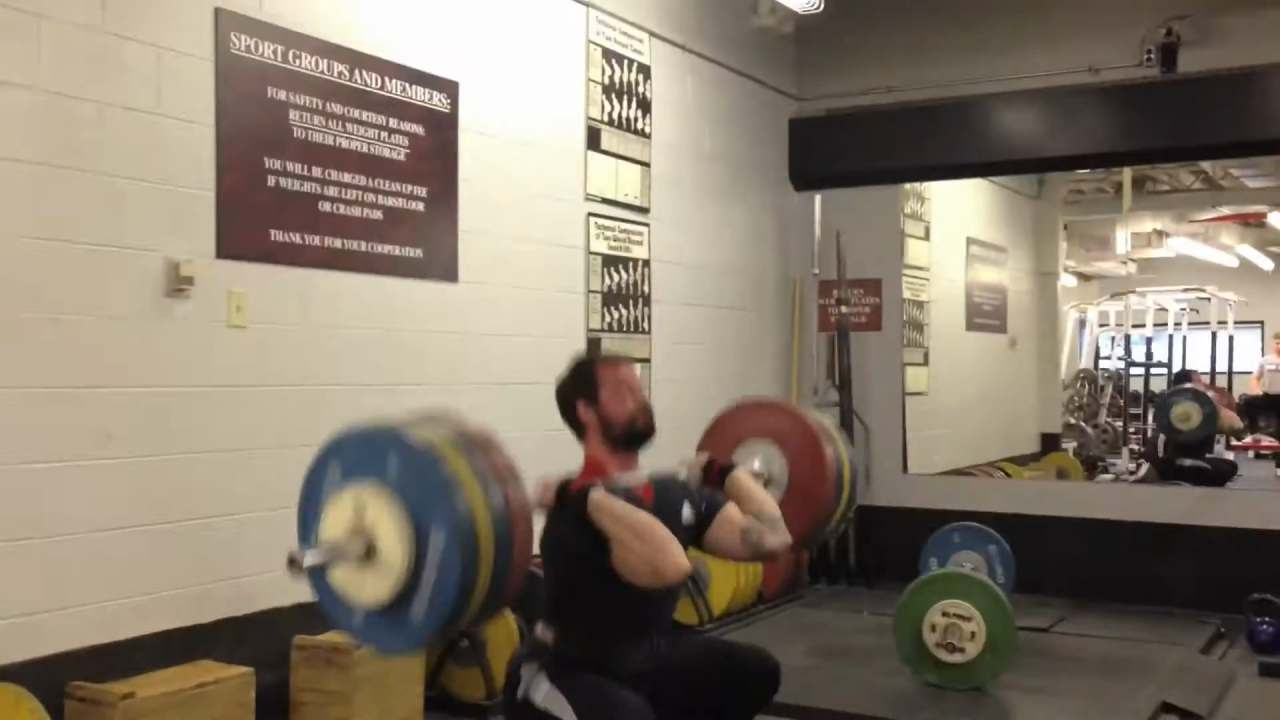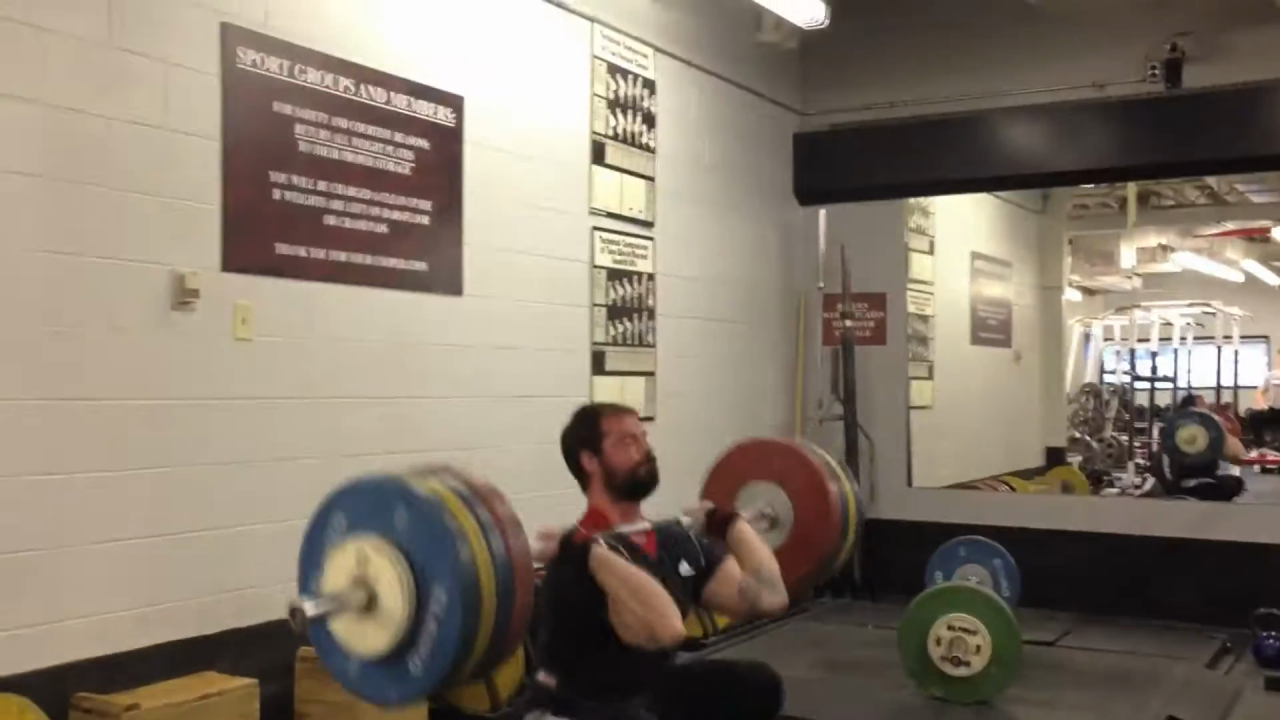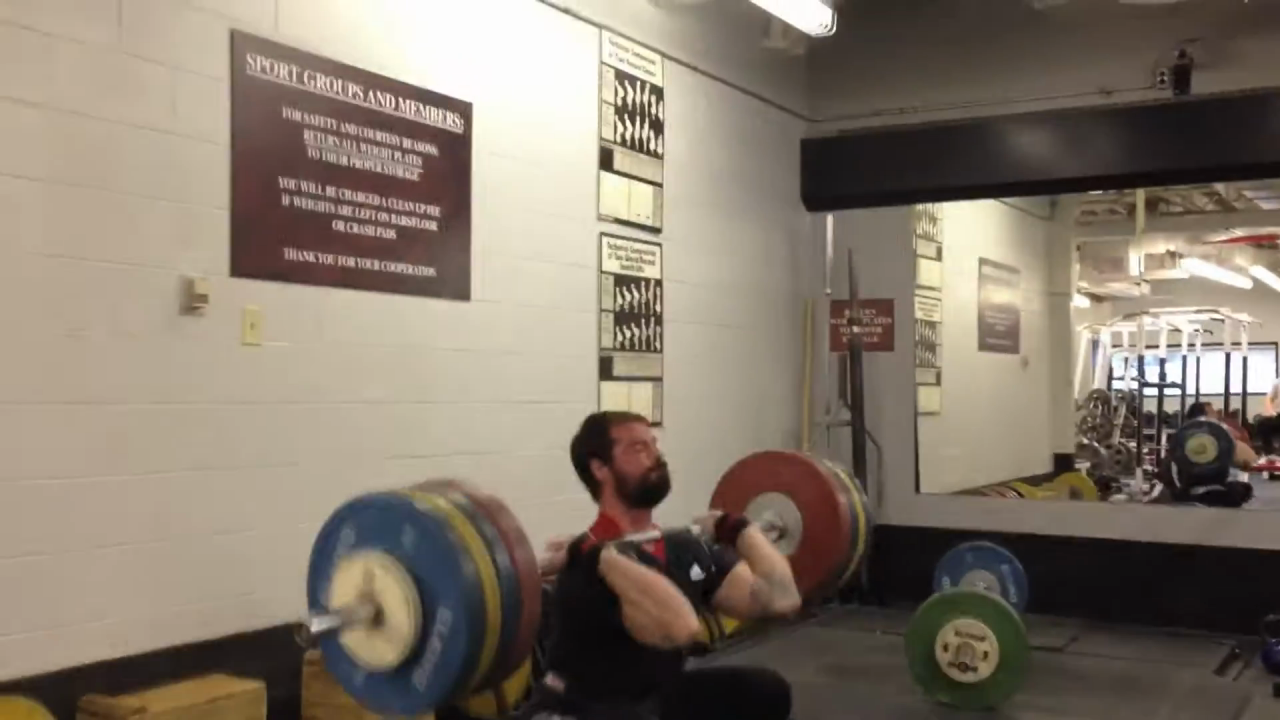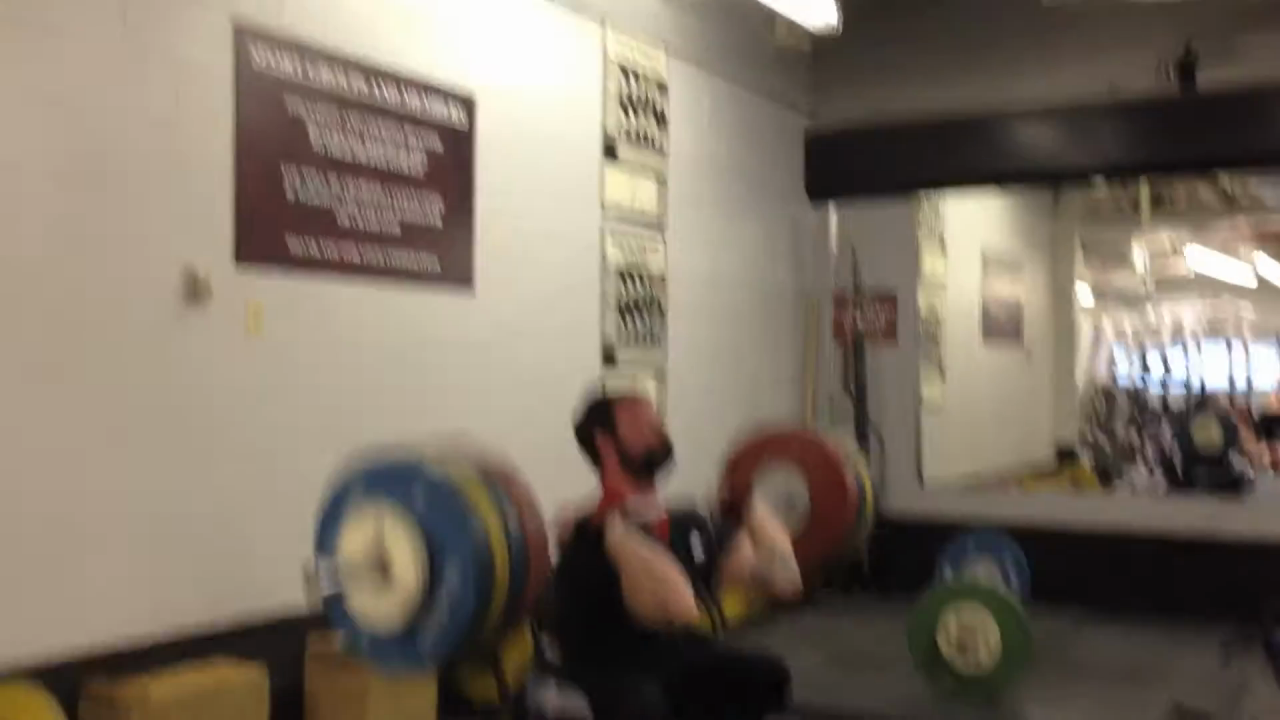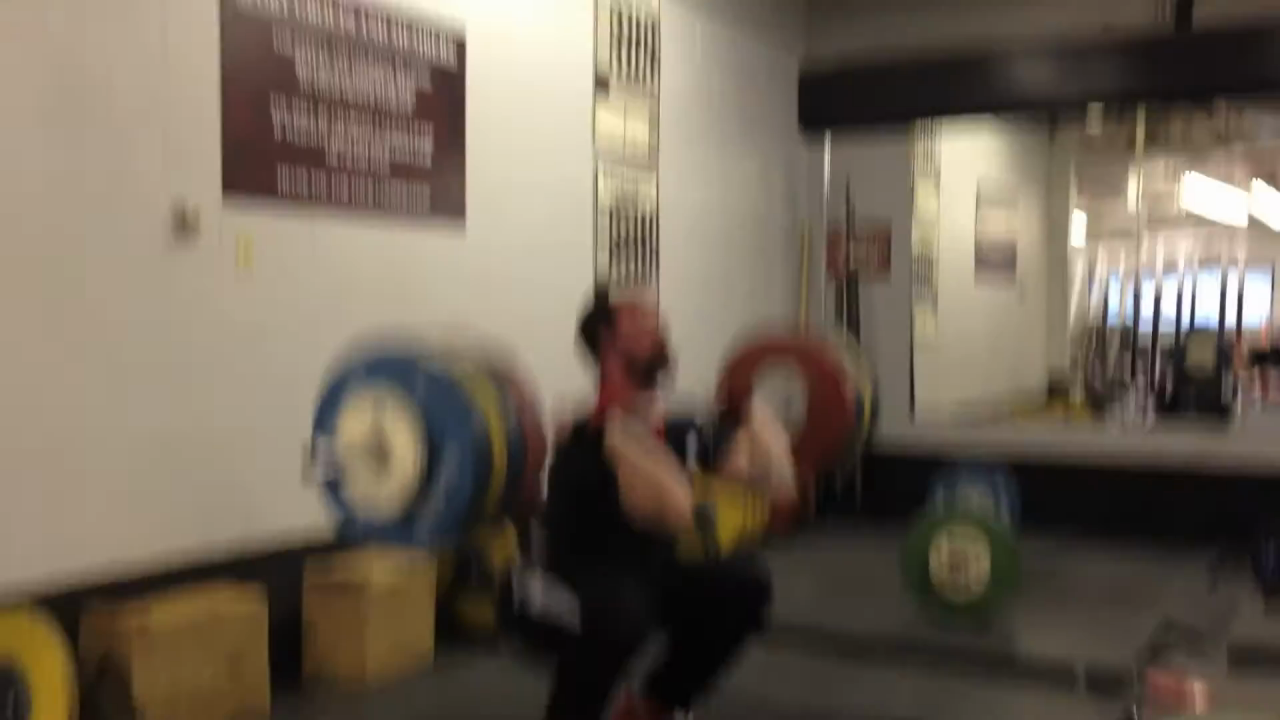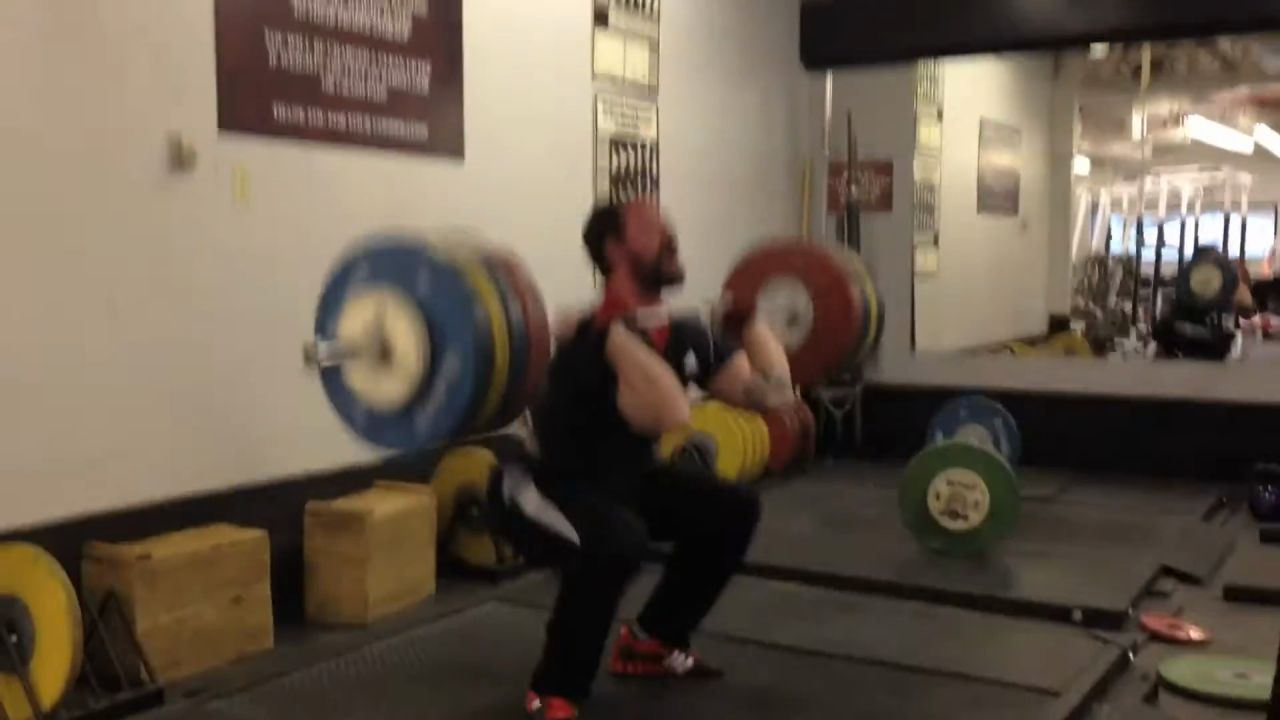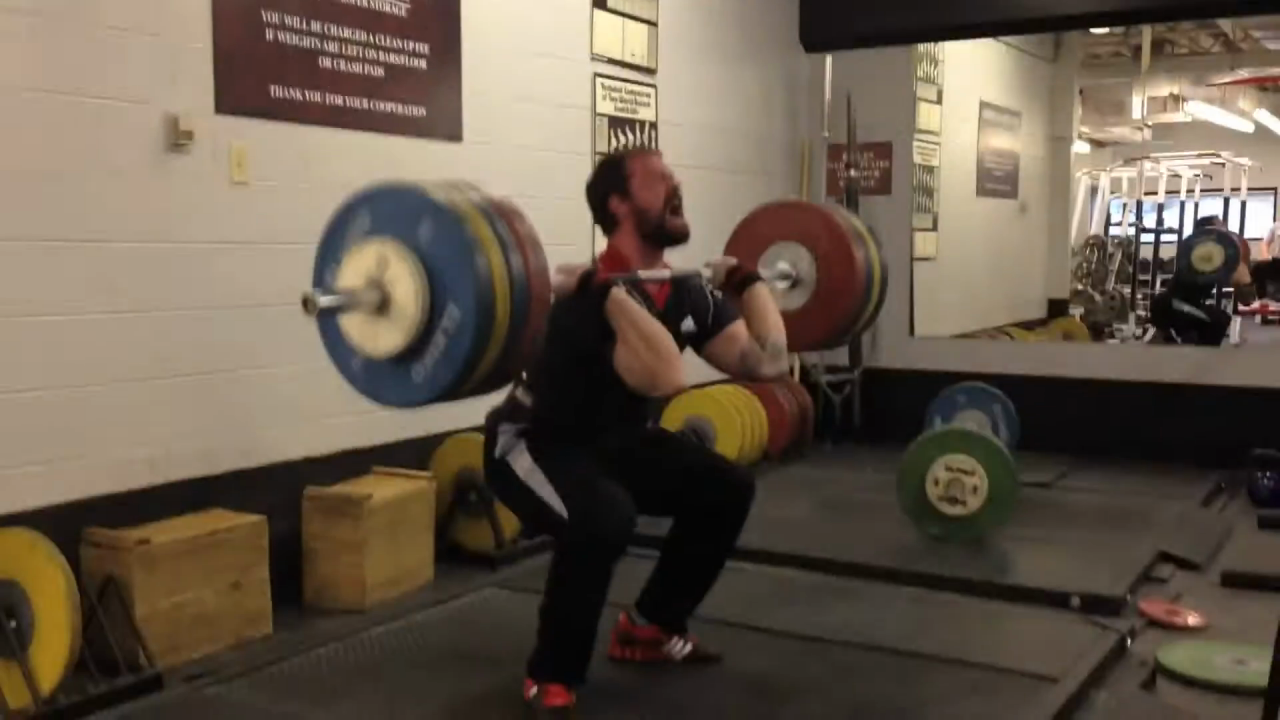
dt=0.1s
person 1, frame 1
left shoulder: (674, 494)
right shoulder: (581, 509)
left elbow: (772, 539)
right elbow: (669, 568)
left wrist: (723, 473)
right wrist: (590, 496)
right hip: (560, 676)
left knee: (754, 672)
person 1, frame 2
left shoulder: (676, 543)
right shoulder: (583, 562)
left elbow: (769, 598)
right elbow: (664, 630)
left wrist: (725, 522)
right wrist: (591, 552)
left knee: (758, 688)
person 1, frame 3
left shoulder: (686, 550)
right shoulder: (592, 569)
left elbow: (781, 599)
right elbow: (681, 627)
left wrist: (736, 528)
right wrist: (601, 558)
left knee: (766, 695)
person 1, frame 4
left shoulder: (689, 530)
right shoulder: (596, 544)
left elbow: (784, 579)
right elbow: (679, 609)
left wrist: (743, 505)
right wrist: (610, 534)
left knee: (765, 678)
person 1, frame 5
right shoulder: (590, 442)
left elbow: (777, 479)
right elbow: (674, 509)
left wrist: (746, 409)
right wrist: (612, 432)
right hip: (567, 589)
left knee: (745, 586)
right knee: (618, 612)
person 1, frame 6
left shoulder: (685, 335)
right shoulder: (592, 339)
left elbow: (774, 392)
right elbow: (669, 415)
left wrist: (741, 322)
right wrist: (607, 335)
right hip: (547, 491)
left knee: (733, 509)
right knee: (617, 541)
left ankle: (651, 641)
person 1, frame 7
left shoulder: (687, 293)
right shoulder: (591, 300)
left elbow: (767, 360)
right elbow: (665, 377)
left wrist: (744, 279)
right wrist: (607, 290)
left hip: (613, 443)
right hip: (535, 445)
left knee: (725, 487)
right knee: (603, 517)
left ankle: (650, 626)
